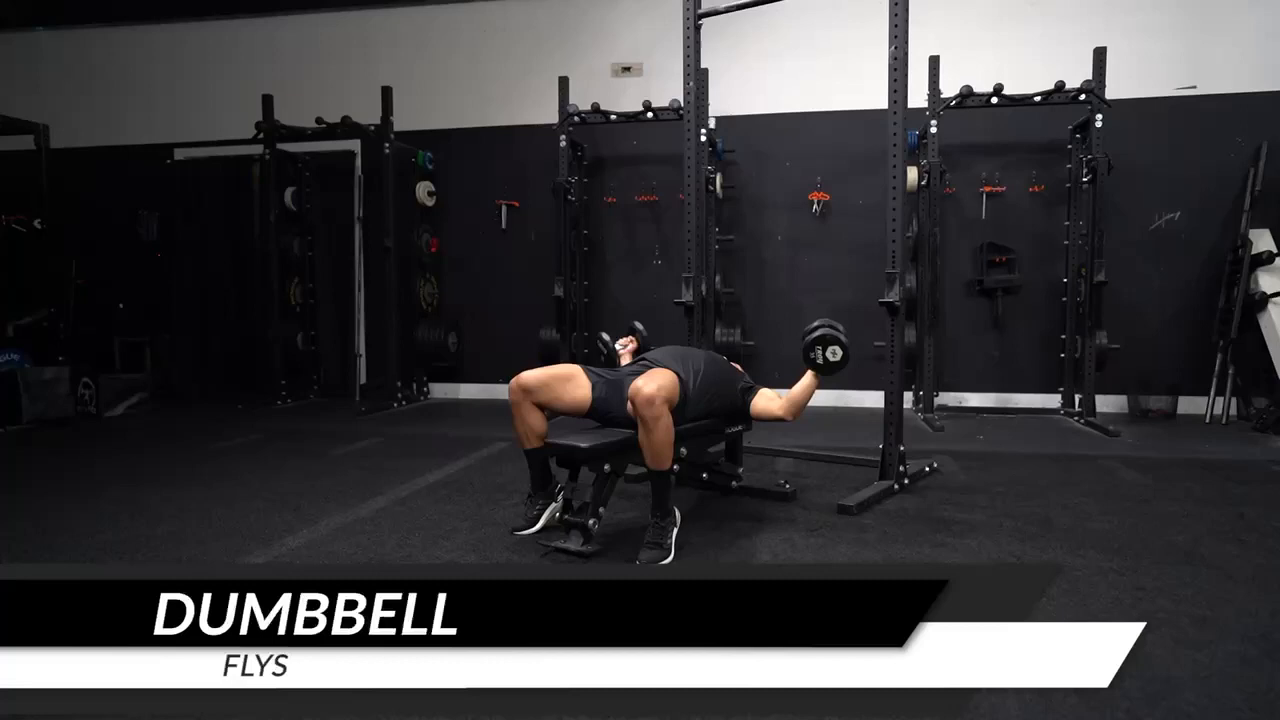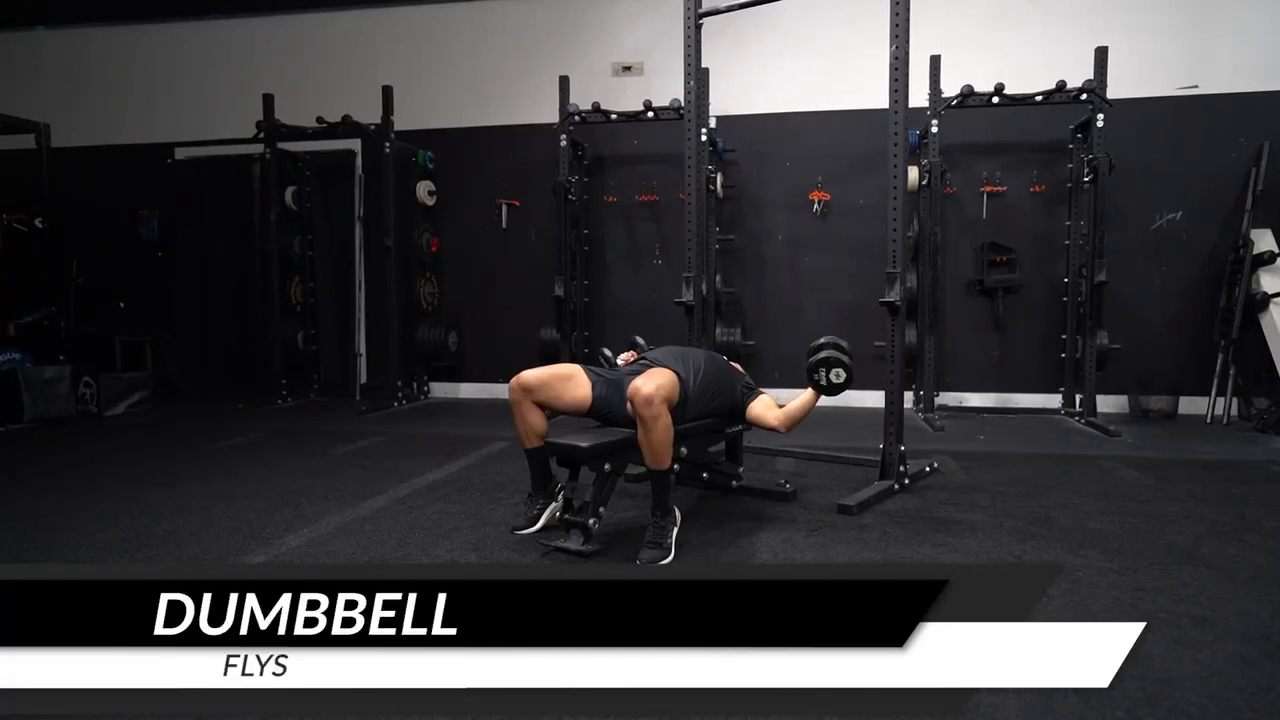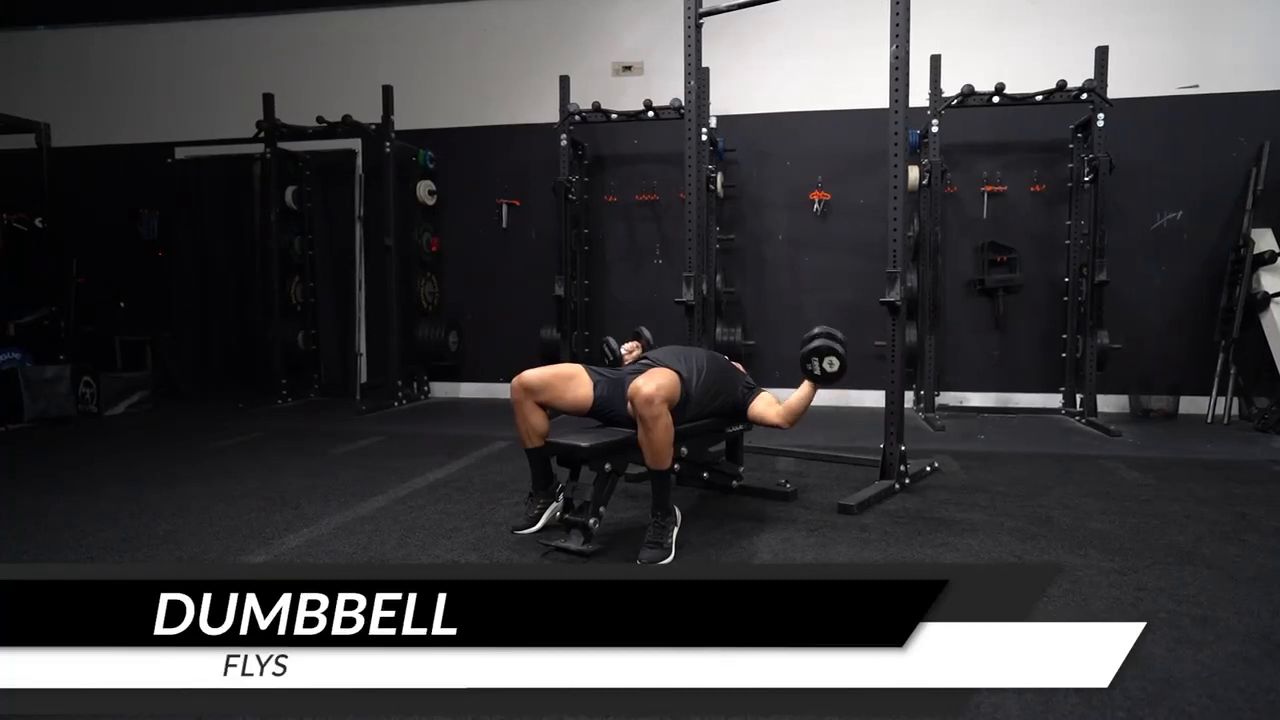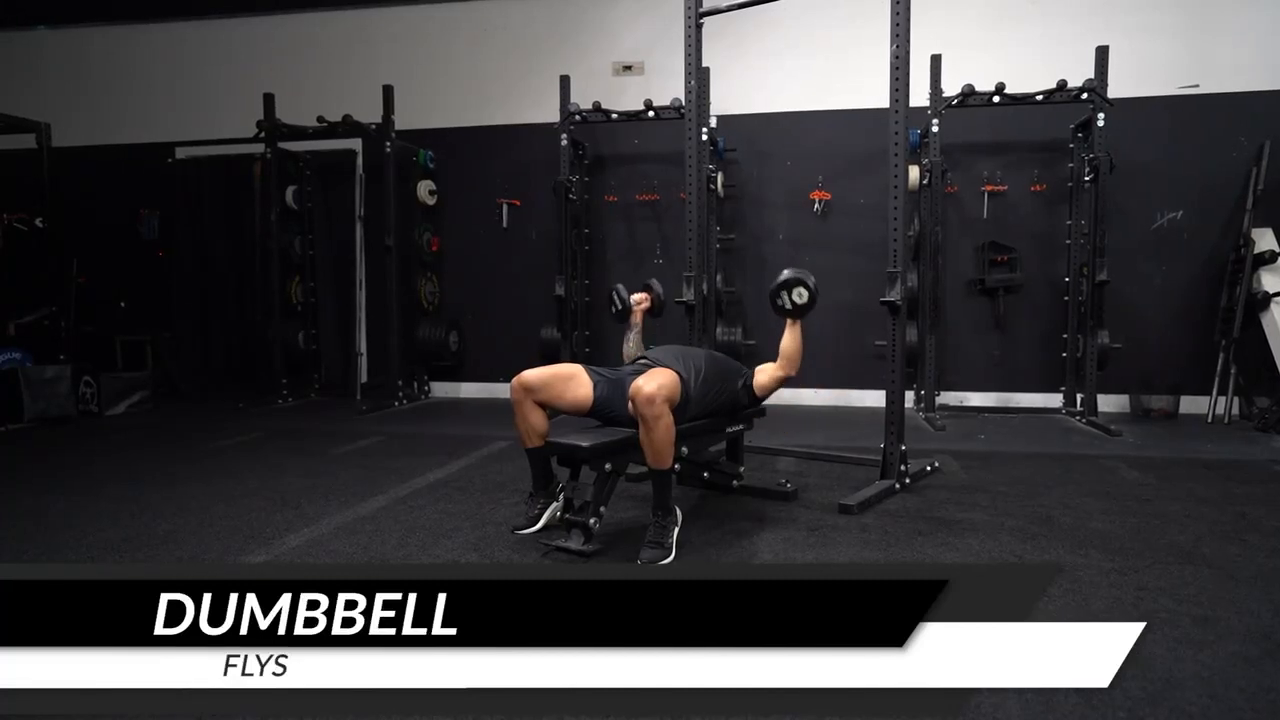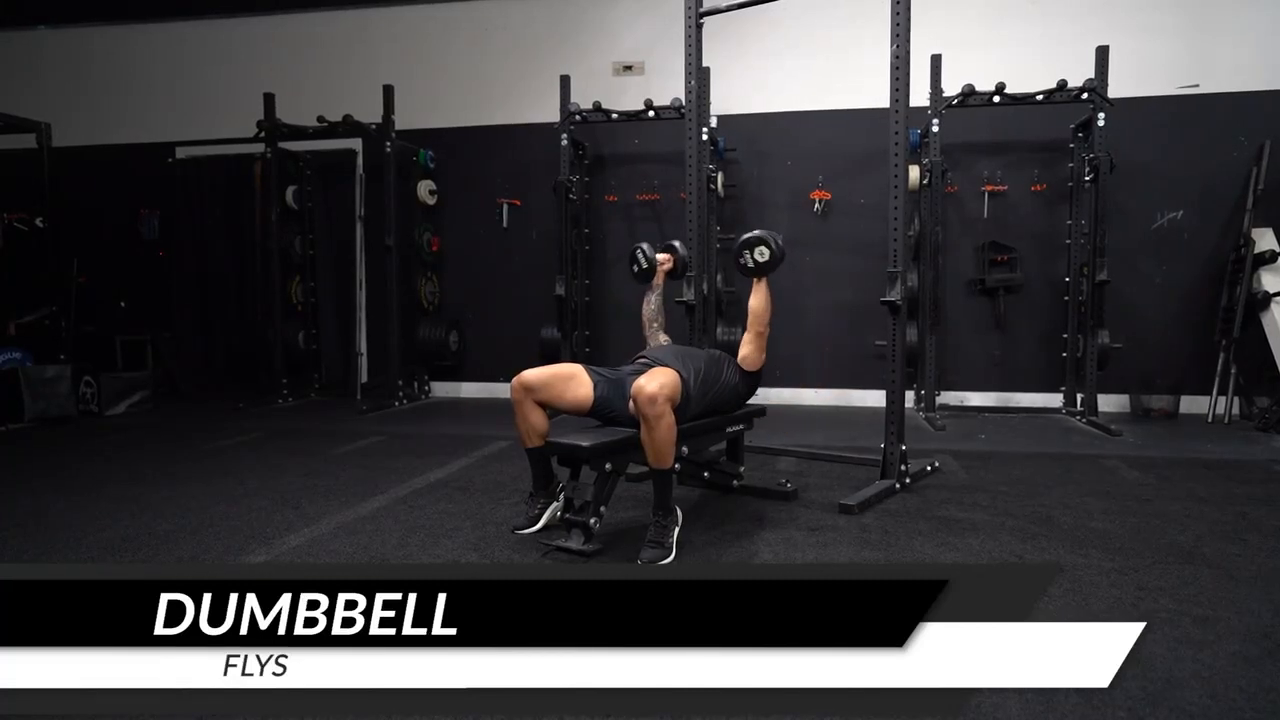
dt=0.3s
person 1, frame 1
left shoulder: (742, 389)
left elbow: (784, 410)
left wrist: (816, 369)
right wrist: (626, 356)
left hip: (651, 394)
right hip: (627, 379)
left knee: (647, 395)
right knee: (522, 386)
left ankle: (663, 518)
right ankle: (544, 494)
person 1, frame 2
left shoulder: (741, 389)
left elbow: (780, 421)
right wrist: (626, 364)
left hip: (652, 392)
right hip: (626, 381)
left knee: (646, 394)
right knee: (523, 385)
left ankle: (663, 517)
right ankle: (545, 493)
person 1, frame 3
left shoulder: (743, 388)
left elbow: (783, 416)
left wrist: (813, 378)
right wrist: (631, 358)
left hip: (653, 395)
left knee: (648, 394)
right knee: (525, 384)
left ankle: (664, 516)
right ankle: (545, 493)
person 1, frame 4
left shoulder: (741, 383)
left elbow: (784, 370)
right elbow: (634, 362)
left wrist: (793, 318)
right wrist: (636, 316)
left hip: (653, 394)
right hip: (623, 383)
left knee: (647, 394)
right knee: (524, 385)
left ankle: (665, 516)
right ankle: (545, 493)
person 1, frame 5
left shoulder: (738, 379)
right shoulder: (697, 360)
left elbow: (758, 330)
right elbow: (654, 328)
left wrist: (759, 278)
right wrist: (659, 277)
left hip: (655, 392)
right hip: (624, 378)
left knee: (649, 393)
right knee: (524, 385)
left ankle: (665, 516)
right ankle: (546, 493)
